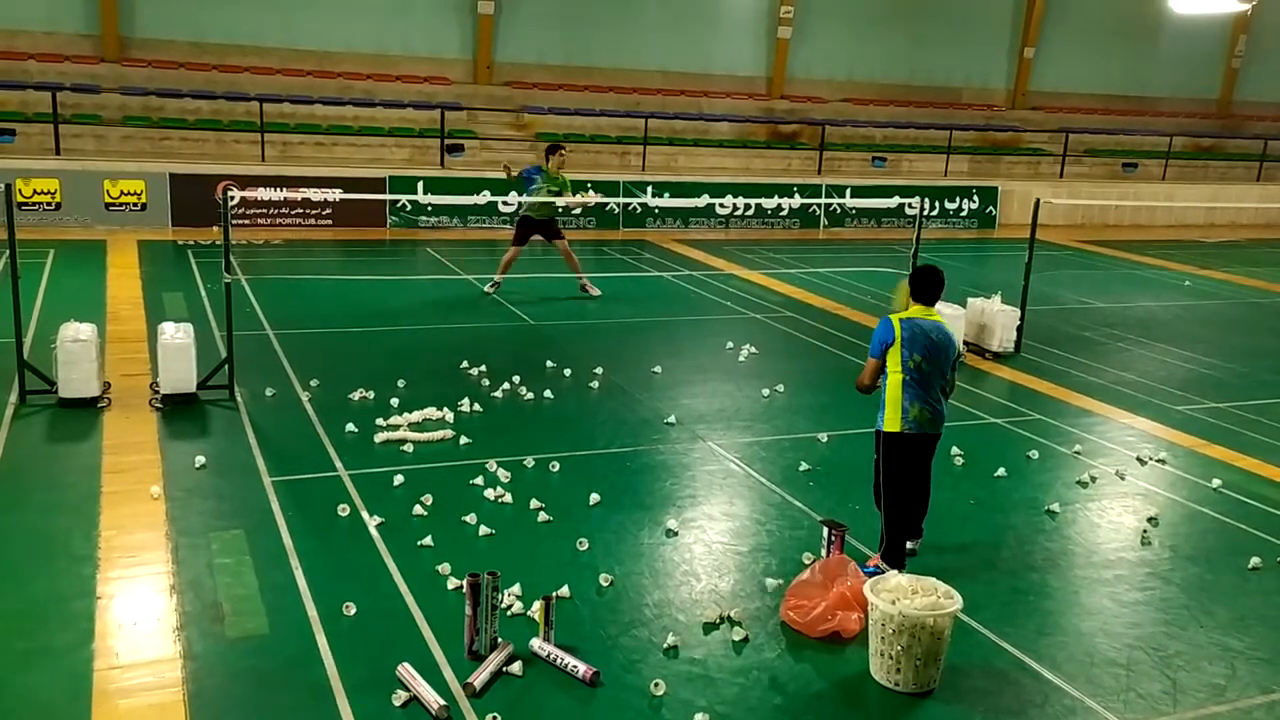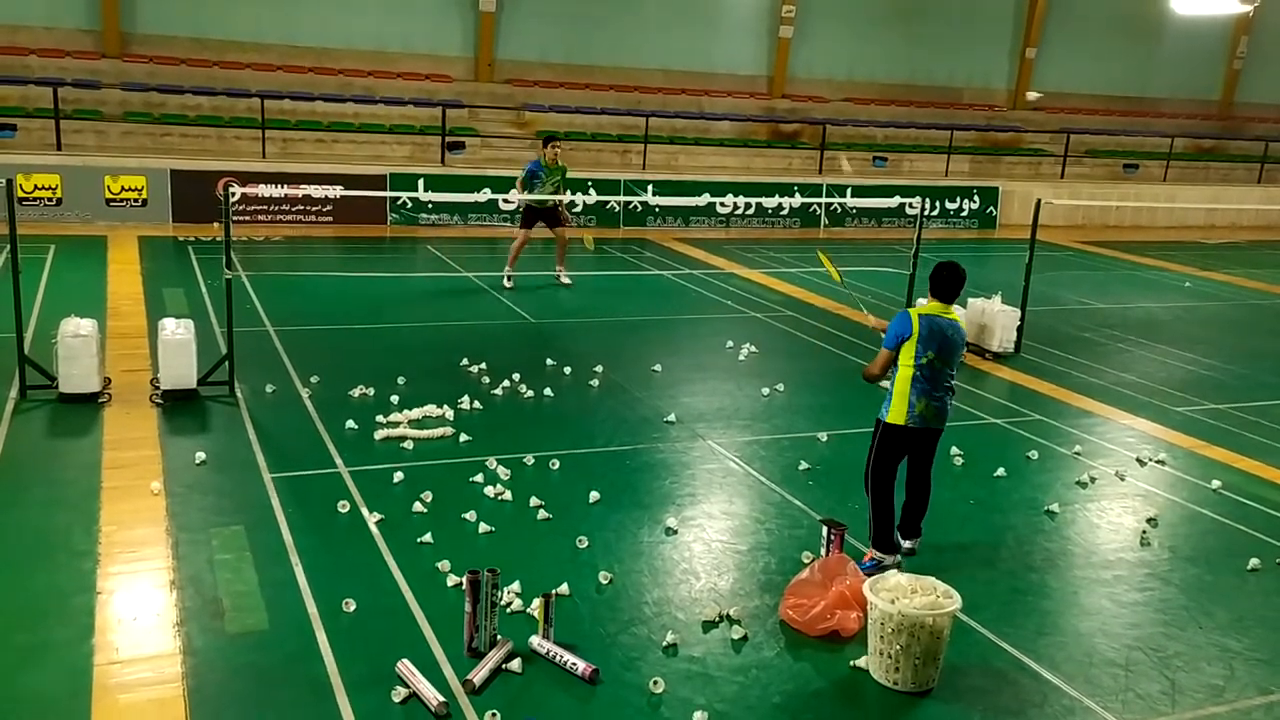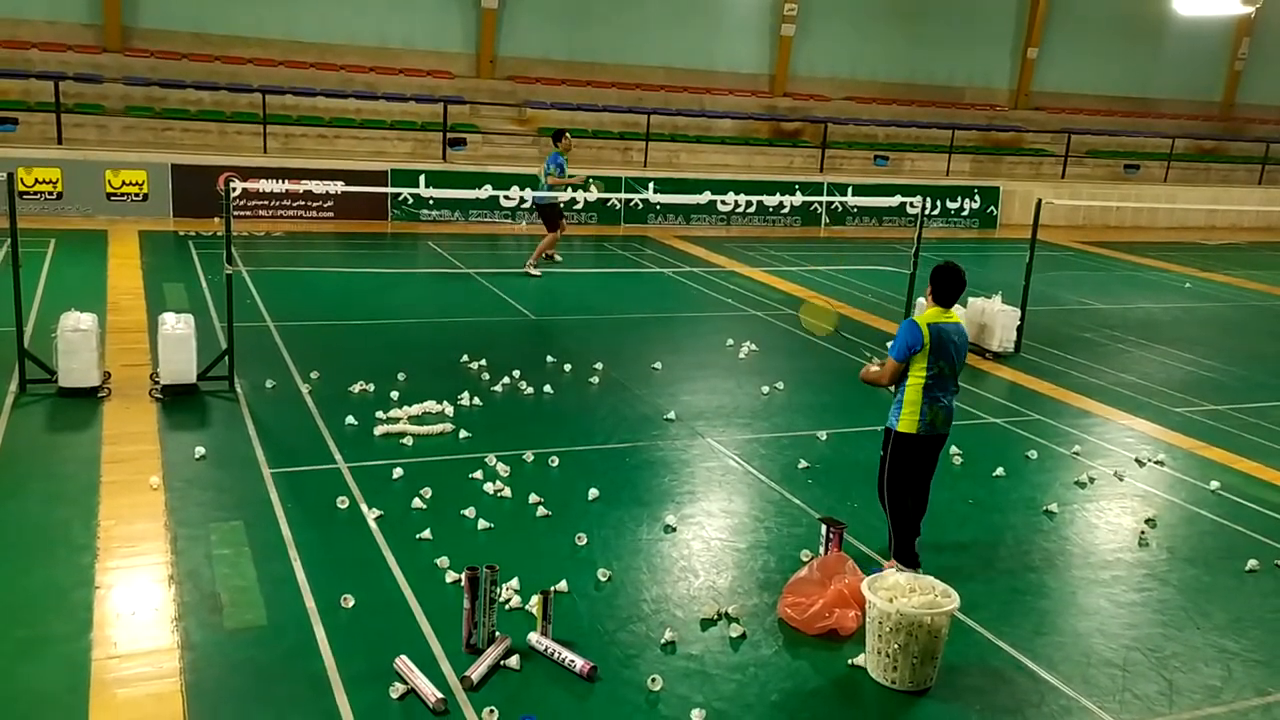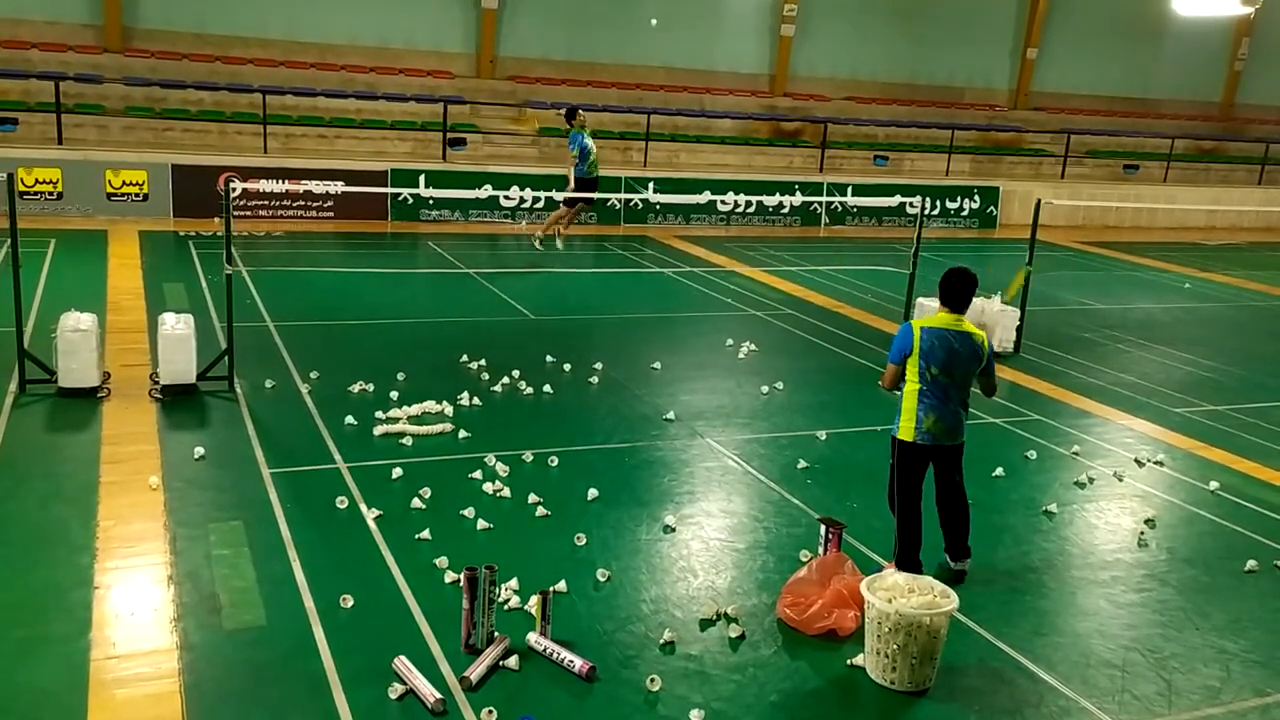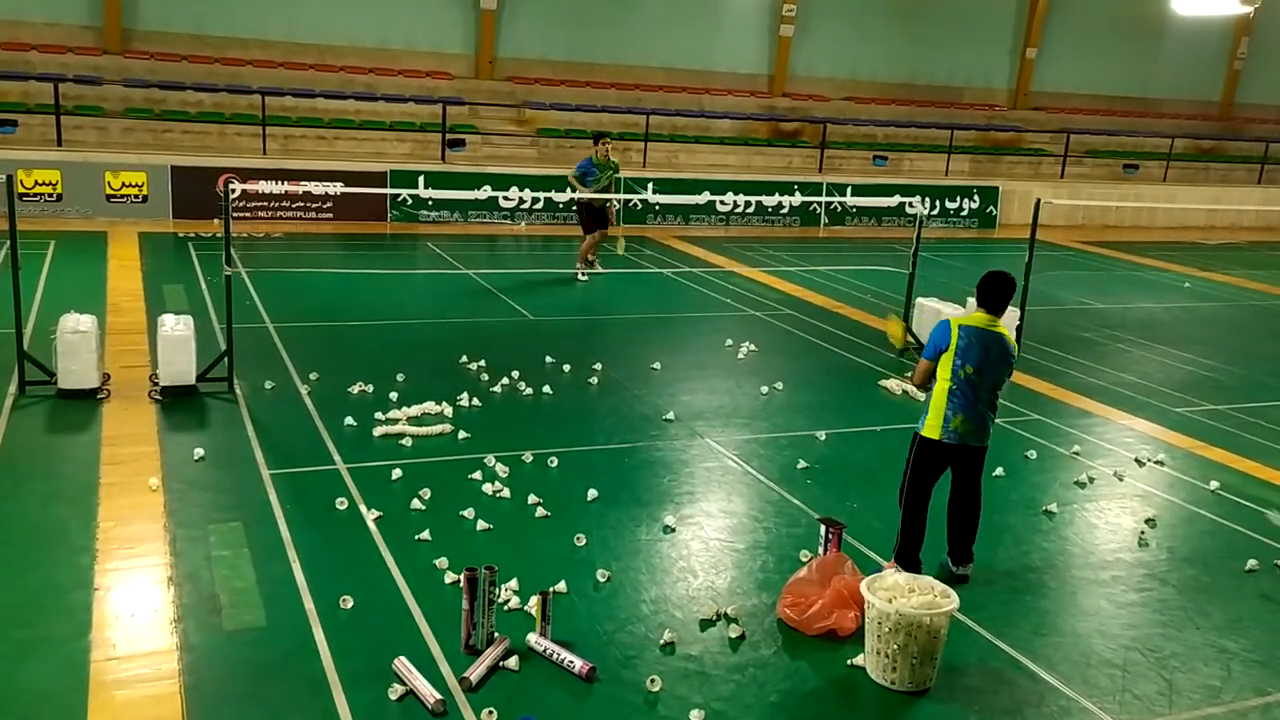
dt=0.5s
person 1, frame 1
left shoulder: (891, 325)
right shoulder: (948, 335)
left elbow: (867, 380)
left wrist: (863, 386)
left hip: (898, 423)
right hip: (933, 423)
left knee: (890, 490)
right knee: (919, 480)
left ankle: (891, 561)
right ankle: (911, 537)
person 1, frame 2
left shoulder: (908, 318)
right shoulder: (958, 330)
left elbow: (878, 370)
left wrist: (867, 372)
right wrist: (890, 331)
left hip: (901, 415)
right hip: (936, 417)
left knee: (879, 479)
right knee: (920, 477)
left ankle: (884, 551)
right ankle: (909, 535)
person 1, frame 3
left shoulder: (915, 327)
right shoulder: (961, 331)
left elbow: (887, 378)
left wrist: (867, 373)
right wrist: (895, 362)
left hip: (909, 424)
right hip: (941, 423)
left knee: (892, 489)
right knee: (919, 485)
left ankle: (905, 562)
right ankle: (908, 536)
person 1, frame 4
left shoulder: (913, 331)
right shoulder: (979, 340)
left elbow: (889, 382)
right elbow: (990, 390)
left hip: (914, 432)
right hip: (953, 432)
left knee: (905, 499)
right knee: (953, 493)
left ankle: (907, 568)
right ankle: (958, 557)
person 1, frame 5
left shoulder: (950, 328)
right shoulder: (1009, 346)
left elbow: (920, 379)
left wrist: (918, 374)
left hip: (938, 430)
right hip: (977, 435)
left knee: (914, 496)
right knee: (966, 498)
left ankle: (906, 566)
right ankle: (960, 562)
